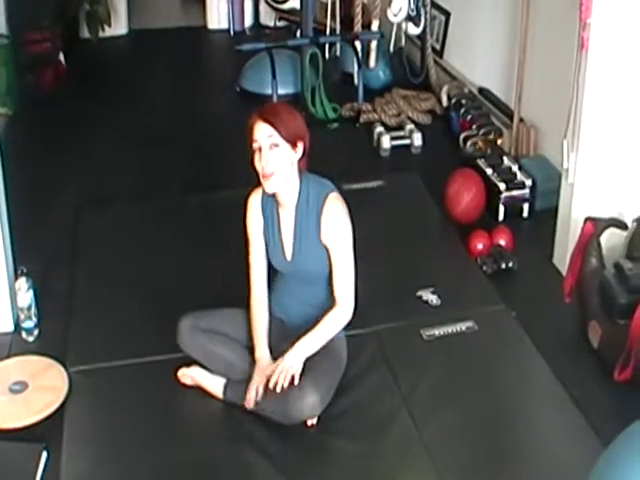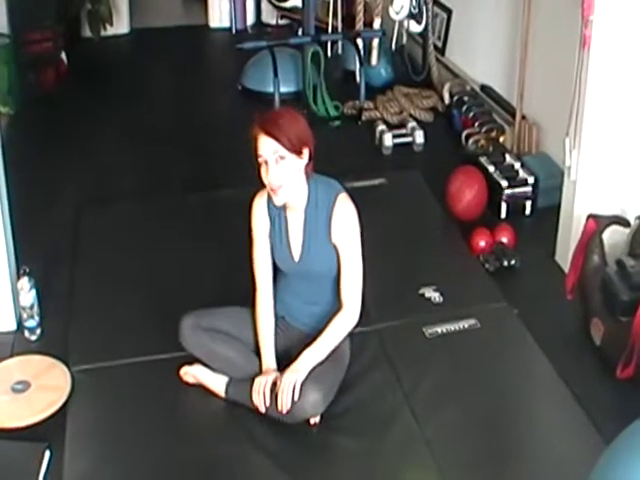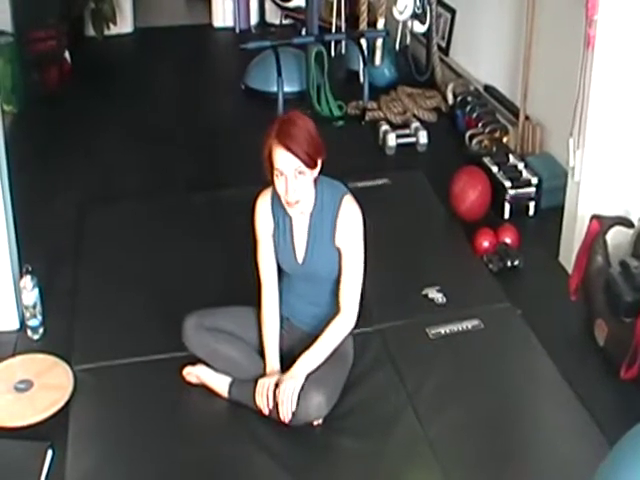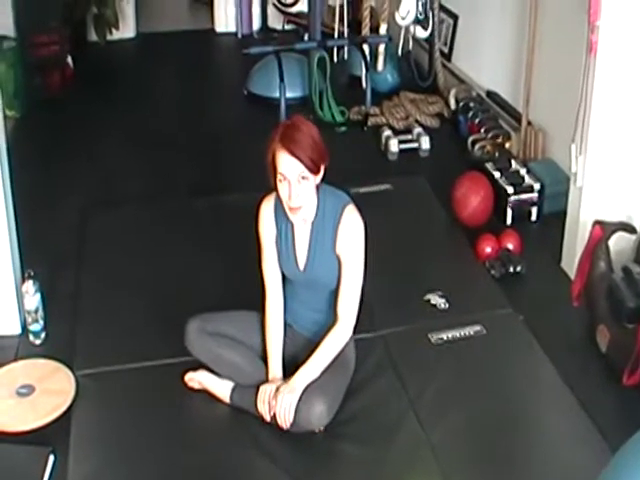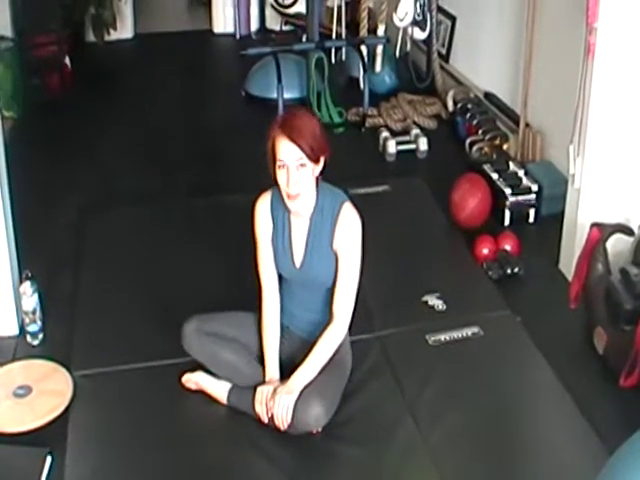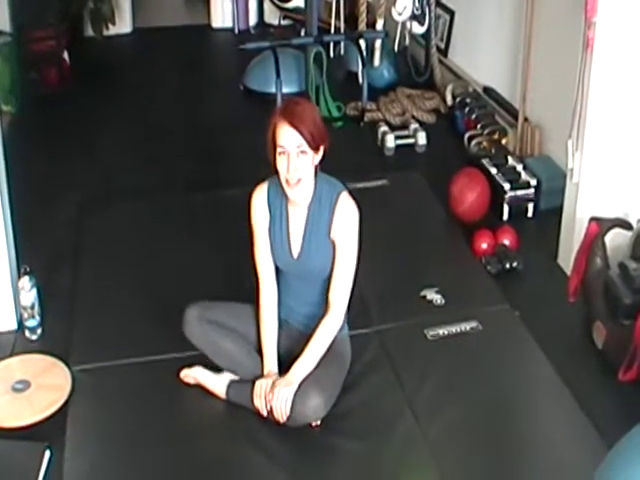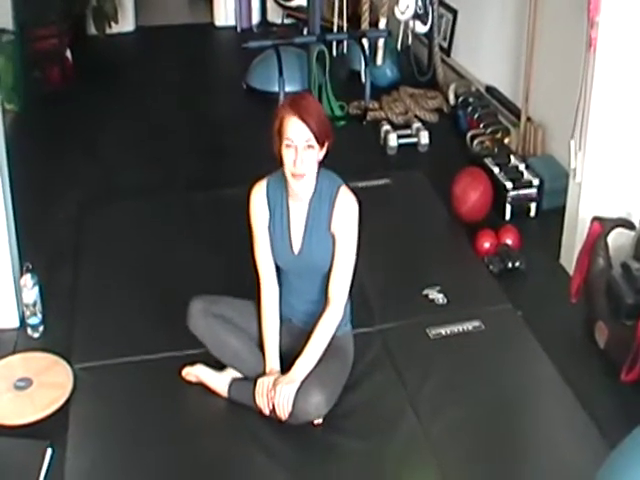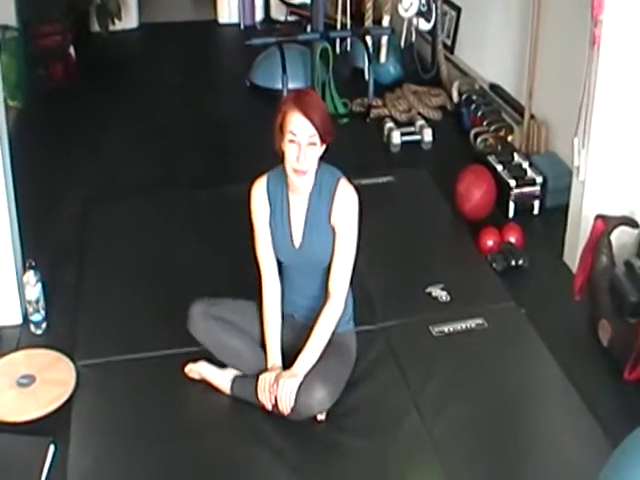
dt=0.3s
person 1, frame 1
left shoulder: (329, 207)
right shoulder: (257, 203)
left elbow: (344, 307)
right elbow: (257, 290)
left wrist: (298, 353)
right wrist: (263, 363)
left hip: (320, 337)
right hip: (276, 321)
left knee: (306, 403)
right knee: (188, 329)
left ankle: (219, 384)
right ankle: (276, 380)
person 1, frame 2
left shoulder: (338, 208)
right shoulder: (262, 205)
left elbow: (351, 309)
right elbow: (263, 290)
left wrist: (301, 366)
right wrist: (268, 366)
left hip: (323, 335)
right hip: (278, 321)
left knee: (309, 401)
right knee: (191, 328)
left ankle: (221, 383)
right ankle: (281, 380)
person 1, frame 3
left shoulder: (344, 210)
right shoulder: (266, 204)
left elbow: (348, 313)
right elbow: (268, 289)
left wrist: (299, 370)
right wrist: (272, 368)
left hip: (326, 335)
right hip: (282, 320)
left knee: (312, 404)
right knee: (194, 328)
left ankle: (224, 383)
right ankle: (283, 381)
person 1, frame 4
left shoulder: (346, 220)
right shoulder: (269, 210)
left elbow: (345, 322)
right elbow: (273, 294)
left wrist: (296, 383)
right wrist: (275, 376)
left hip: (328, 341)
right hip: (285, 327)
left knee: (312, 413)
right knee: (196, 332)
left ankle: (227, 388)
right ankle: (274, 387)
person 1, frame 5
left shoulder: (344, 218)
right shoulder: (266, 207)
left elbow: (341, 320)
right elbow: (269, 294)
left wrist: (293, 385)
right wrist: (272, 376)
left hip: (325, 342)
right hip: (281, 328)
left knee: (309, 415)
right knee: (194, 333)
left ankle: (225, 390)
right ankle: (274, 389)
person 1, frame 6
left shoulder: (341, 207)
right shoulder: (262, 198)
left elbow: (337, 309)
right elbow: (267, 286)
left wrist: (292, 378)
right wrist: (270, 370)
left hip: (324, 336)
right hip: (279, 322)
left knee: (308, 406)
right knee: (195, 319)
left ankle: (225, 383)
right ankle: (270, 379)
person 1, frame 7
left shoulder: (342, 202)
right shoulder: (262, 194)
left elbow: (336, 304)
right elbow: (268, 284)
left wrist: (294, 375)
right wrist: (273, 368)
left hip: (327, 334)
right hip: (282, 321)
left knee: (310, 404)
right knee: (199, 312)
left ankle: (227, 382)
right ankle: (274, 379)
person 1, frame 8
left shoulder: (341, 195)
right shoulder: (262, 190)
left elbow: (337, 297)
right elbow: (270, 280)
left wrist: (297, 370)
right wrist: (275, 363)
left hip: (331, 330)
right hip: (285, 318)
left knee: (315, 398)
right knee: (199, 316)
left ankle: (229, 379)
